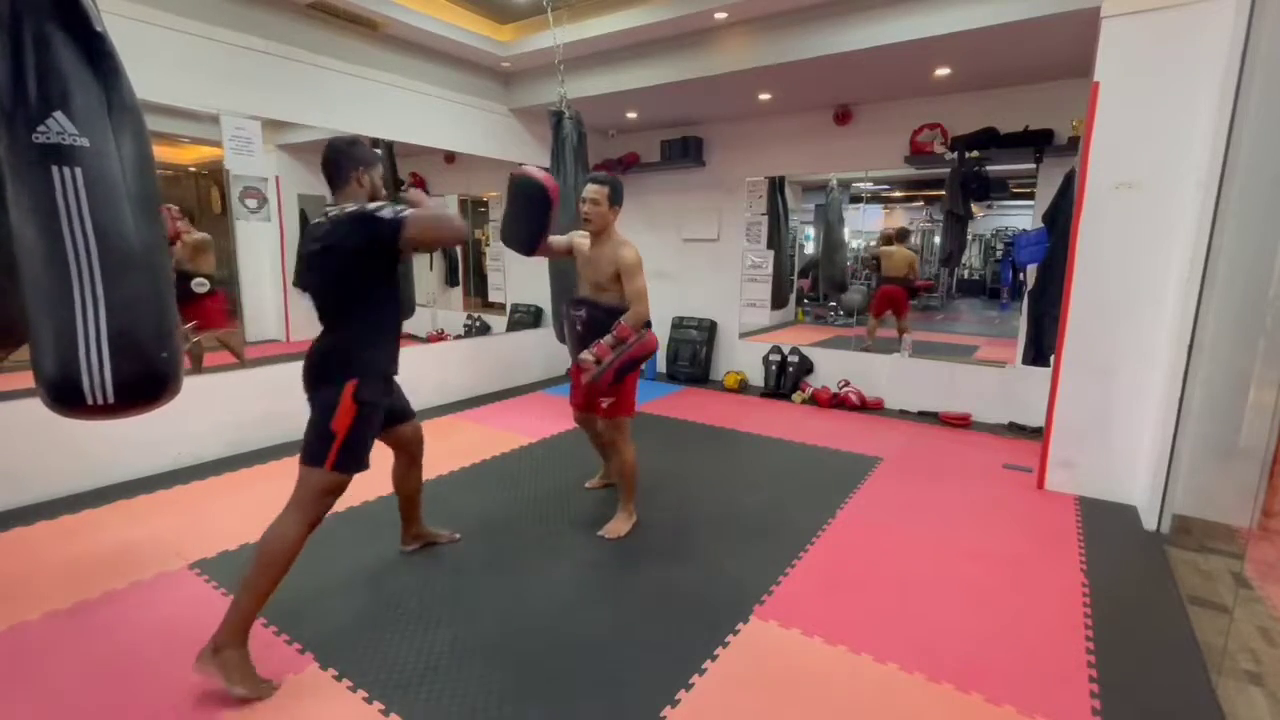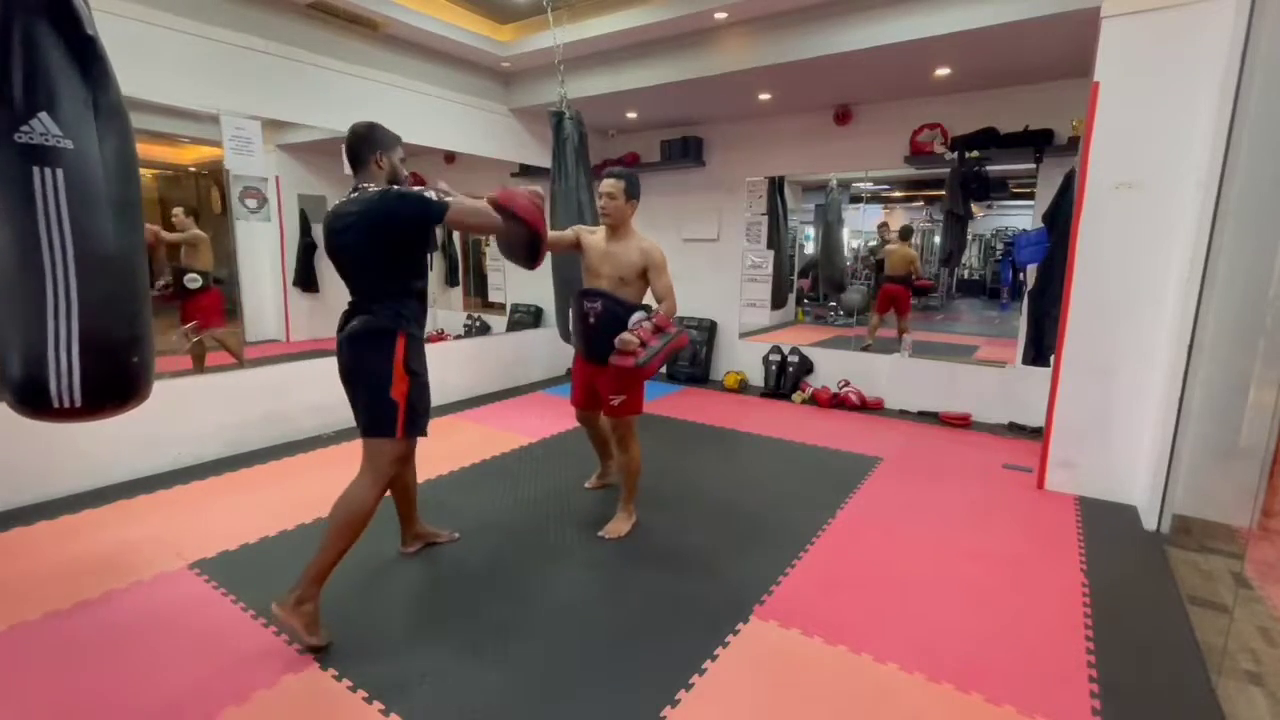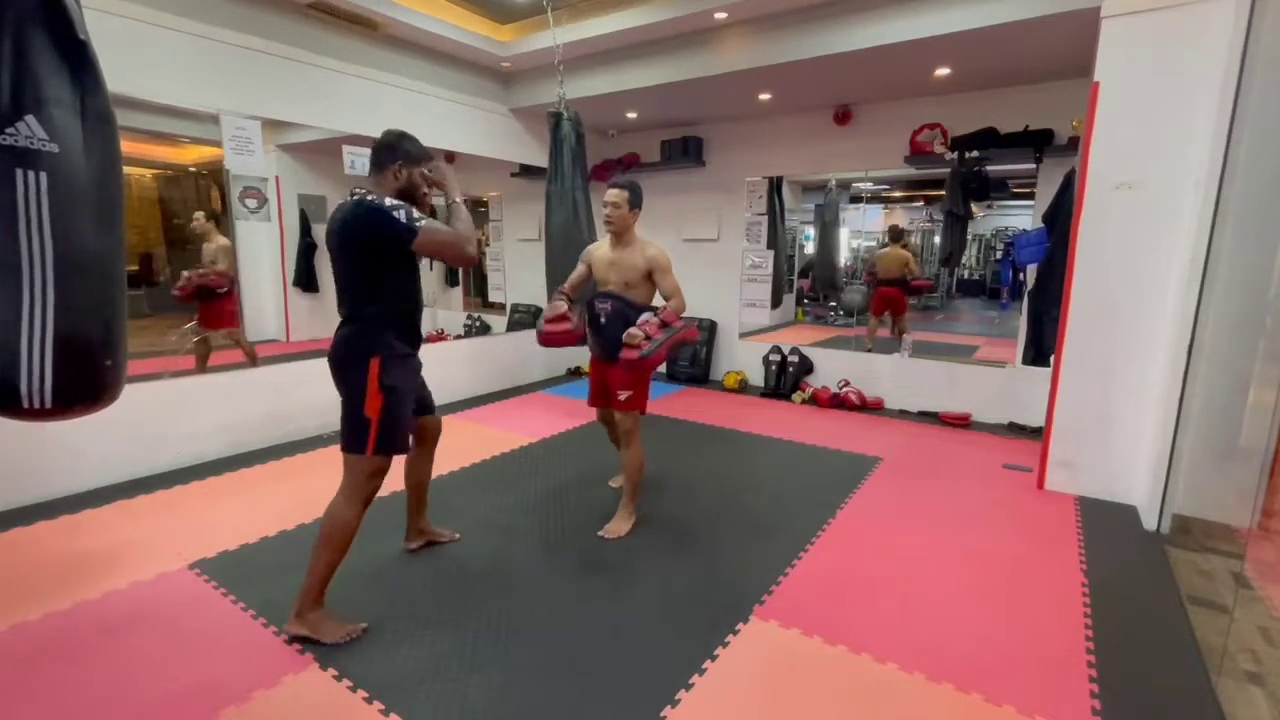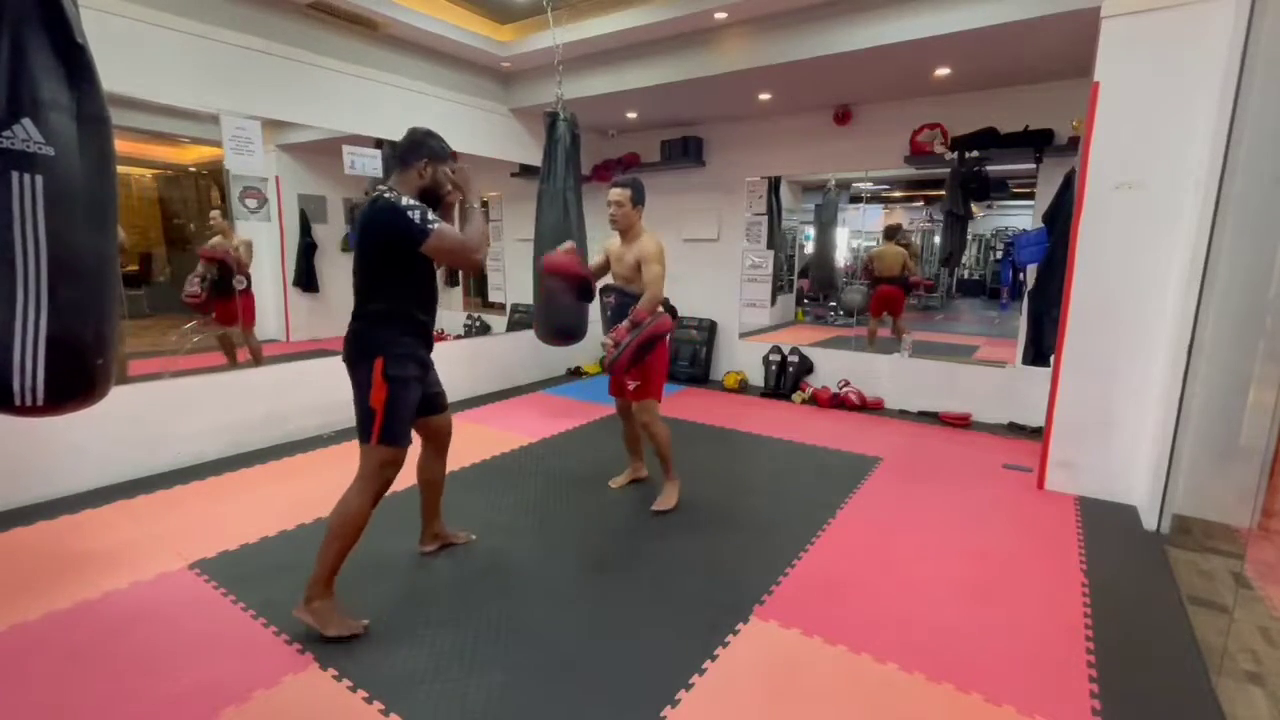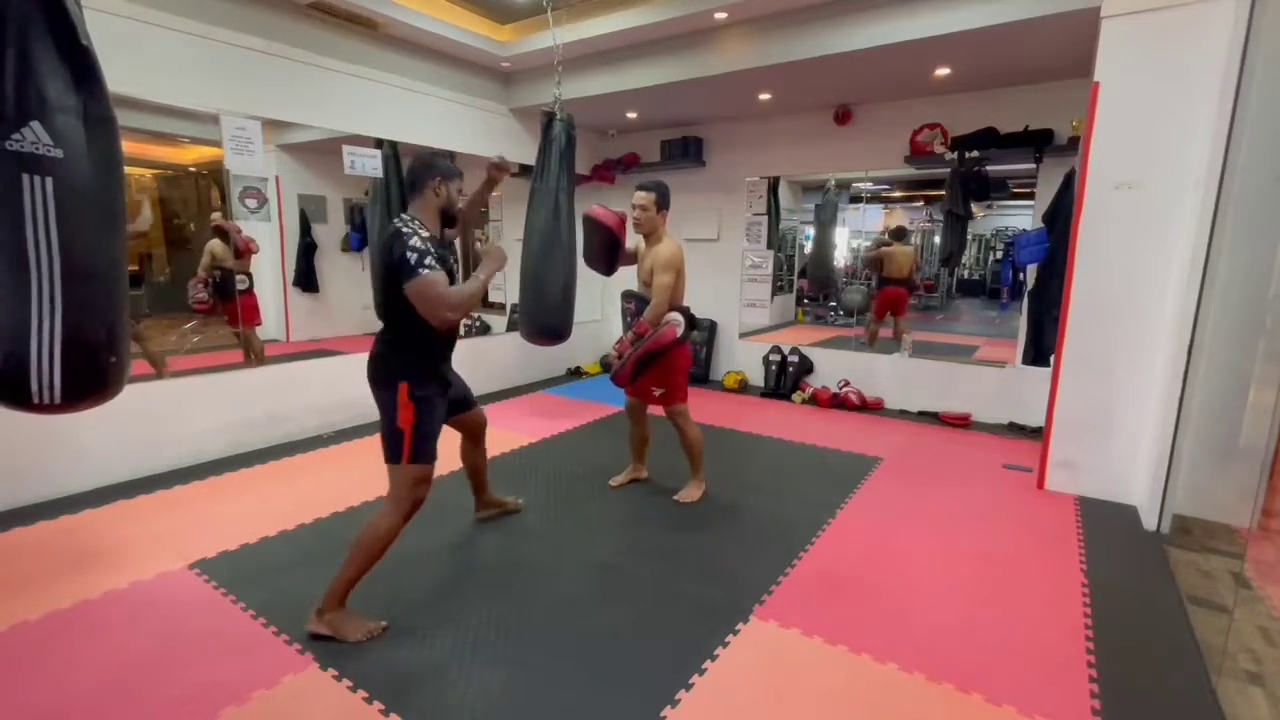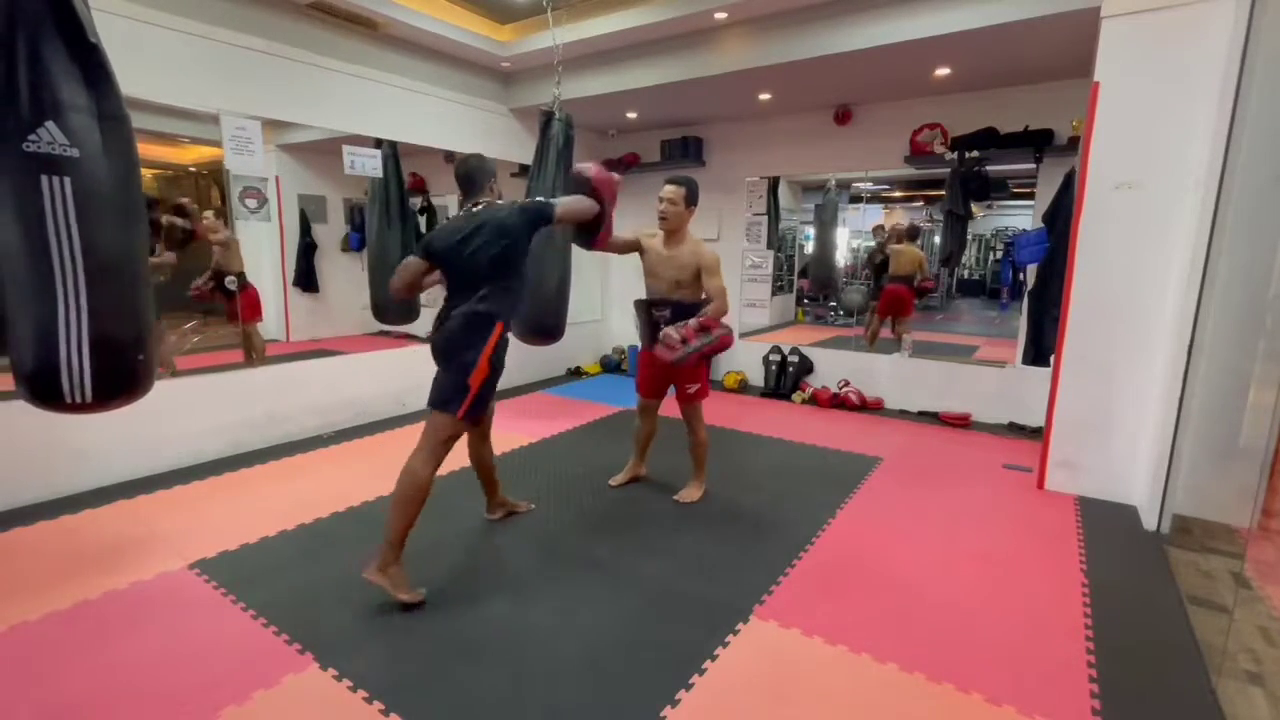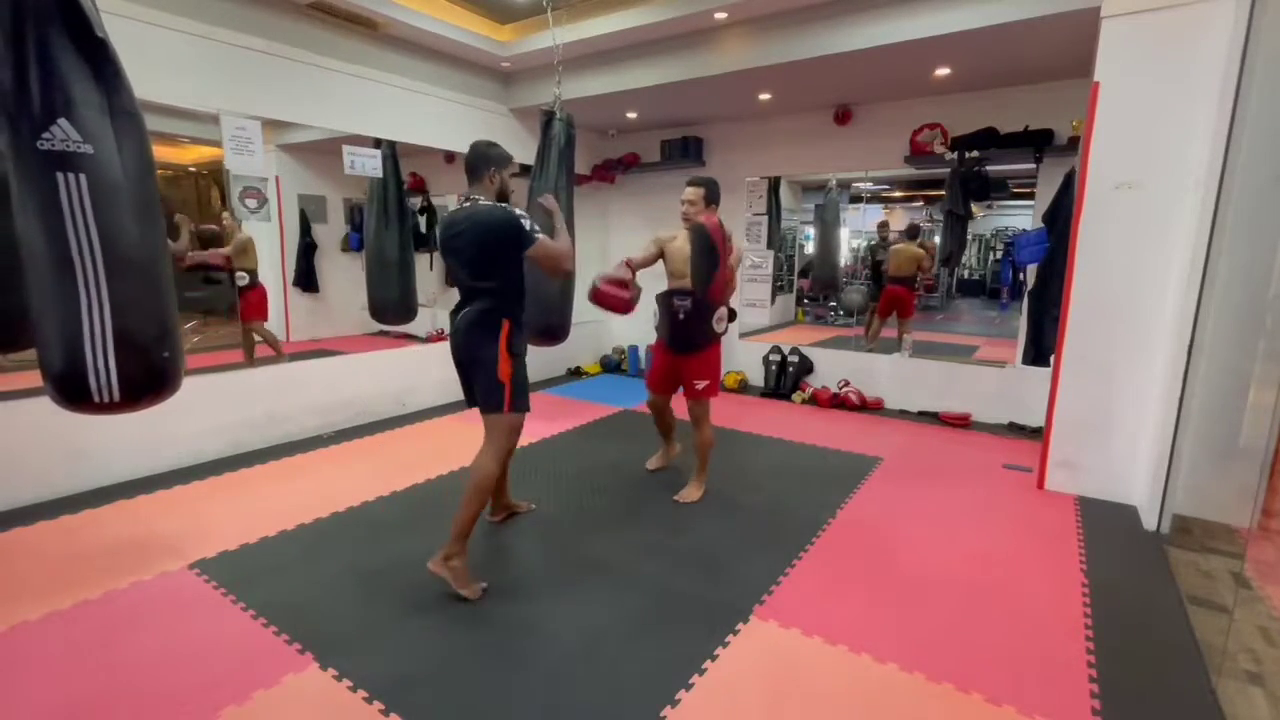
dt=0.3s
person 1, frame 1
left shoulder: (323, 231)
right shoulder: (370, 219)
right elbow: (456, 231)
right wrist: (419, 206)
left hip: (363, 367)
right hip: (349, 374)
left knee: (411, 441)
right knee: (309, 504)
left ankle: (413, 530)
right ankle: (227, 647)
person 1, frame 2
left shoulder: (339, 215)
right shoulder: (403, 202)
right elbow: (490, 220)
right wrist: (451, 197)
left hip: (359, 337)
right hip: (392, 341)
left knee: (398, 445)
right knee: (381, 464)
left ankle: (413, 530)
right ankle: (303, 598)
person 1, frame 3
left shoulder: (352, 212)
right shoulder: (381, 212)
right elbow: (465, 251)
left wrist: (420, 211)
right wrist: (453, 195)
left hip: (380, 350)
right hip: (376, 356)
left knee: (428, 429)
right knee: (363, 479)
left ankle: (418, 527)
right ankle: (308, 610)
person 1, frame 4
left shoulder: (400, 209)
right shoulder: (394, 210)
left elbow: (436, 254)
right elbow: (472, 256)
left wrist: (449, 211)
right wrist: (470, 202)
left hip: (408, 347)
right hip: (384, 353)
left knee: (439, 432)
right knee: (377, 473)
left ankle: (433, 531)
right ankle: (317, 599)
person 1, frame 5
left shoulder: (428, 232)
right shoulder: (410, 241)
left elbow: (459, 227)
right elbow: (444, 311)
left wrist: (487, 189)
right wrist: (489, 269)
left hip: (431, 367)
right hip: (407, 377)
left knee: (476, 424)
right knee: (408, 494)
left ankle: (484, 500)
right ankle: (329, 609)
person 1, frame 6
left shoulder: (443, 232)
right shoulder: (515, 213)
left elbow: (400, 287)
right elbow: (587, 209)
left hip: (450, 332)
right hip: (480, 337)
left knee: (476, 422)
right knee: (435, 443)
left ankle: (496, 501)
right ankle: (388, 560)
person 1, frame 7
left shoulder: (450, 223)
right shoulder: (505, 218)
right elbow: (562, 264)
right wrist: (557, 215)
left hip: (465, 329)
right hip: (495, 333)
left knee: (500, 424)
right knee: (502, 438)
left ankle: (500, 502)
right ankle: (451, 555)
person 2, frame 1
left shoulder: (625, 254)
right shoulder: (578, 241)
left elbow: (640, 312)
right elbow: (539, 246)
right hip: (588, 352)
left knee: (617, 431)
right knee: (585, 418)
left ankle: (627, 510)
right ankle: (611, 470)
person 2, frame 2
left shoulder: (647, 252)
right shoulder: (583, 236)
left elbow: (668, 305)
left hip: (620, 354)
right hip: (586, 351)
left knee: (623, 431)
right knee: (587, 416)
left ankle: (627, 511)
right ankle: (607, 466)
person 2, frame 3
left shoulder: (651, 255)
right shoulder: (593, 252)
left elbow: (677, 302)
right elbow: (569, 288)
left wrist: (649, 330)
right wrist: (560, 300)
right hip: (601, 352)
left knee: (629, 428)
right knee: (606, 418)
left ankle: (628, 510)
right ankle: (631, 468)
person 2, frame 4
left shoulder: (649, 247)
right shoulder: (613, 247)
left elbow: (654, 297)
right elbow: (589, 274)
left knee: (645, 413)
right knee: (625, 409)
left ankle: (671, 480)
right ankle: (636, 466)
person 2, frame 5
left shoulder: (668, 252)
right shoulder: (644, 247)
left elbow: (659, 306)
left hip: (668, 345)
left knee: (678, 416)
right knee: (634, 408)
left ankle: (698, 478)
right ankle: (637, 466)
person 2, frame 6
left shoulder: (703, 254)
right shoulder: (646, 241)
left elbow: (720, 307)
right elbow: (605, 243)
right hip: (653, 340)
left knee: (691, 415)
right knee: (646, 407)
left ankle: (698, 480)
right ankle: (636, 465)
person 2, frame 7
left shoulder: (726, 248)
right shoulder: (668, 242)
left elbow: (725, 293)
right elbow: (635, 261)
left wrist: (723, 264)
right wrist: (624, 269)
left hip: (703, 341)
right hip: (668, 336)
left knee: (699, 413)
right knee: (656, 401)
left ankle: (699, 480)
right ankle: (669, 446)
